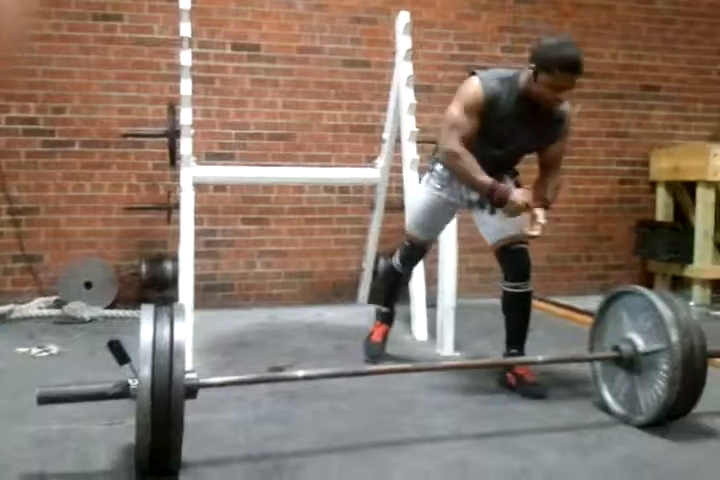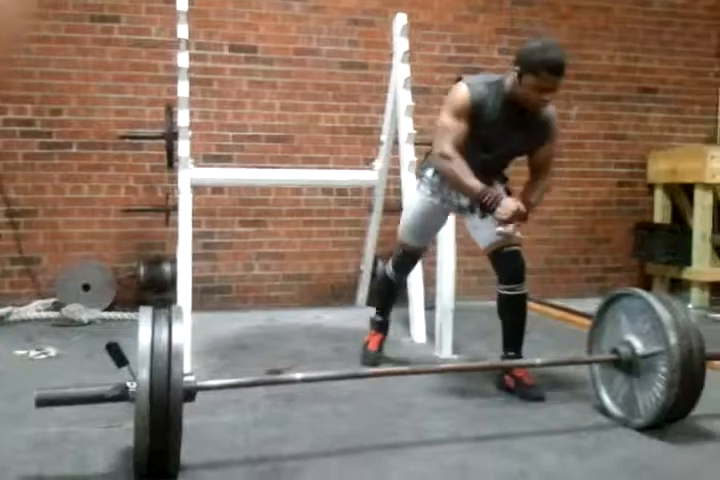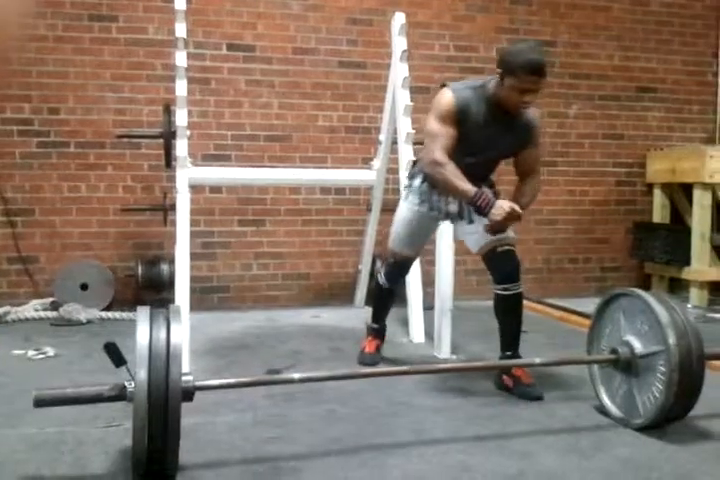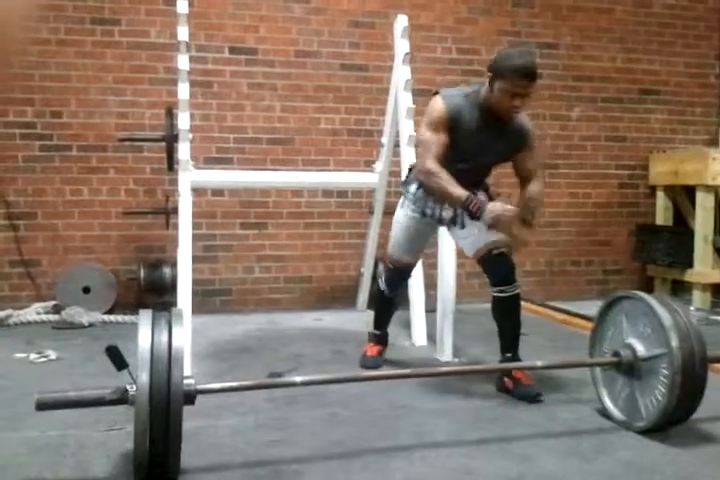
dt=0.1s
person 1, frame 1
left shoulder: (559, 116)
right shoulder: (482, 89)
left elbow: (551, 170)
right elbow: (450, 150)
left wrist: (538, 206)
right wrist: (503, 195)
left hip: (499, 181)
right hip: (449, 175)
left knee: (519, 265)
right knee: (412, 250)
left ankle: (515, 363)
right ankle: (383, 317)
person 1, frame 2
left shoulder: (546, 120)
right shoulder: (469, 94)
left elbow: (541, 173)
right elbow: (444, 154)
left wrist: (523, 208)
right wrist: (492, 201)
left hip: (489, 187)
right hip: (439, 180)
left knee: (513, 268)
right knee: (405, 256)
left ankle: (512, 365)
right ankle: (378, 326)
person 1, frame 3
left shoulder: (528, 124)
right shoulder: (454, 100)
left elbow: (530, 177)
right elbow: (434, 161)
left wrist: (512, 211)
right wrist: (488, 205)
left hip: (478, 193)
right hip: (428, 187)
left knee: (508, 268)
right knee: (396, 264)
left ankle: (510, 364)
right ankle: (375, 332)
person 1, frame 4
left shoulder: (521, 129)
right shoulder: (445, 106)
left elbow: (532, 180)
right elbow: (427, 168)
left wrist: (522, 222)
right wrist: (479, 208)
left hip: (474, 198)
right hip: (424, 194)
left knee: (503, 270)
right knee: (396, 270)
left ankle: (510, 366)
right ankle: (377, 338)
